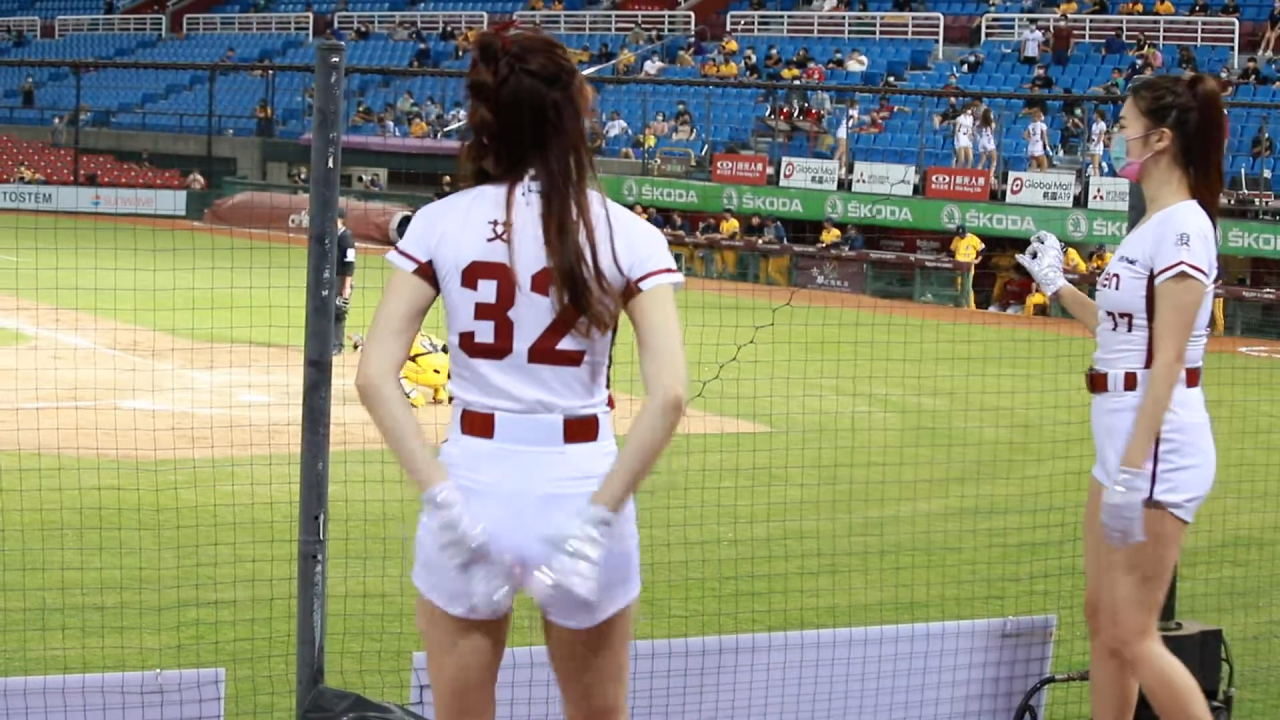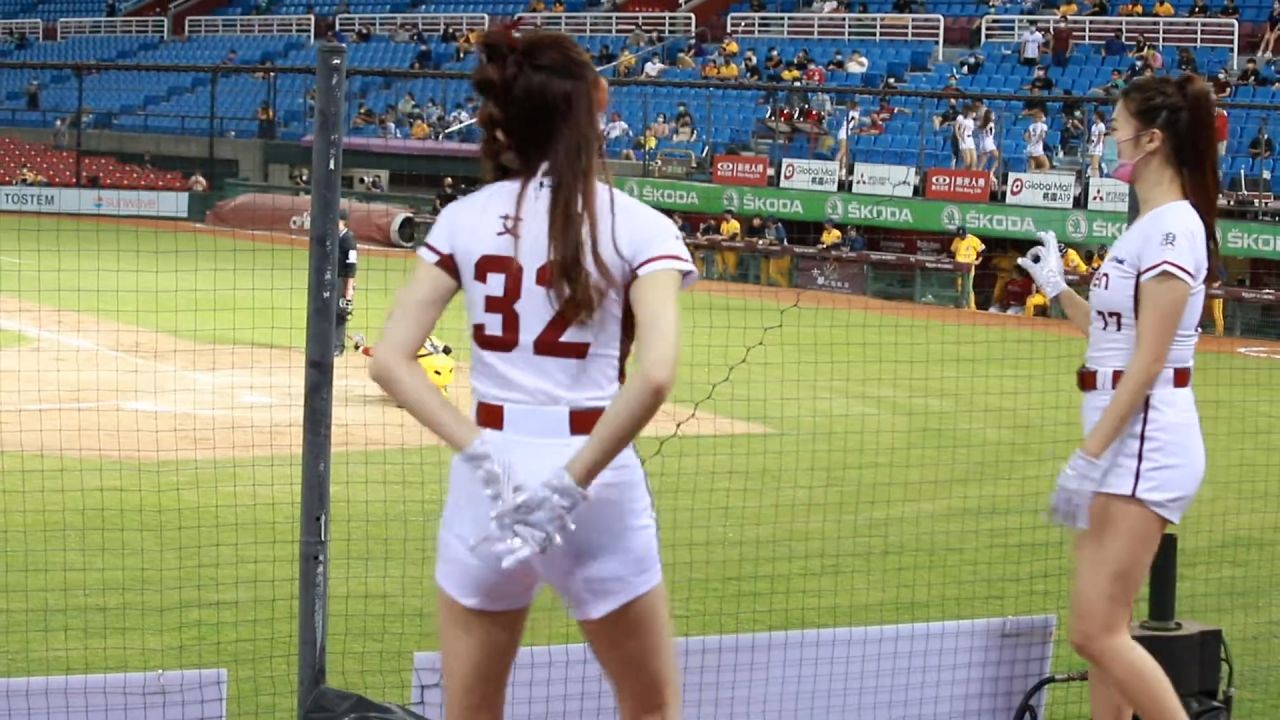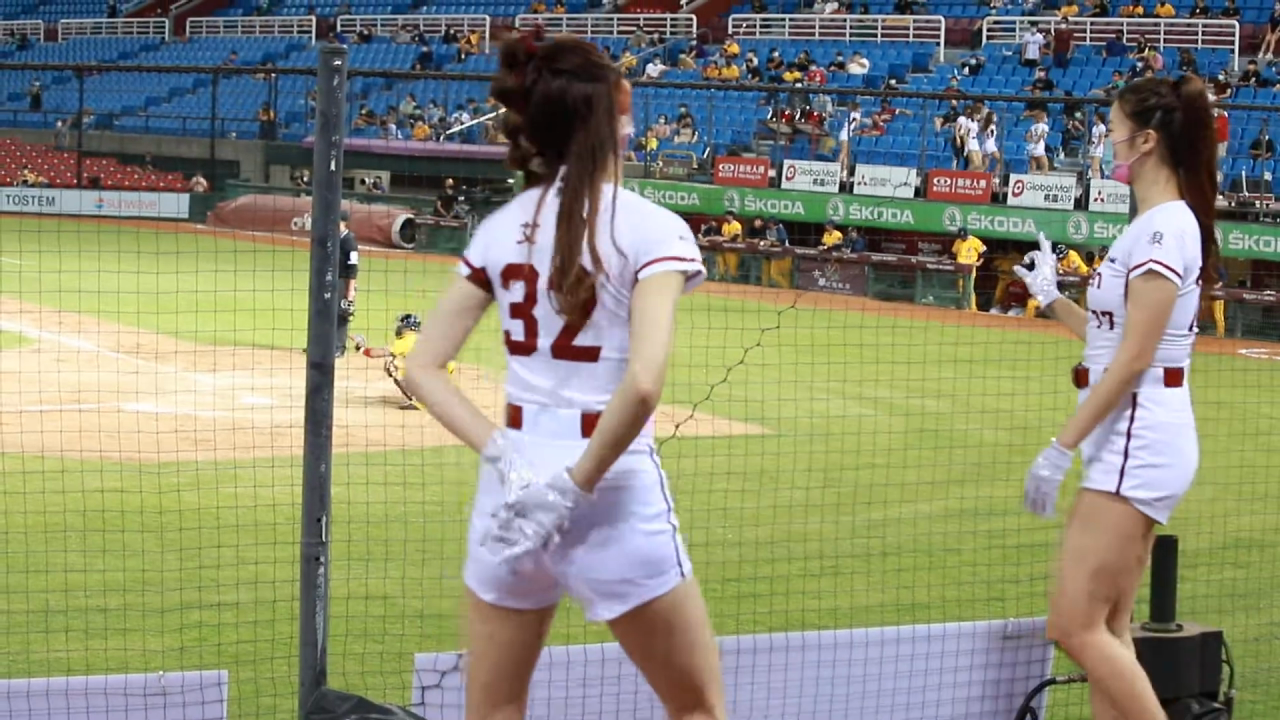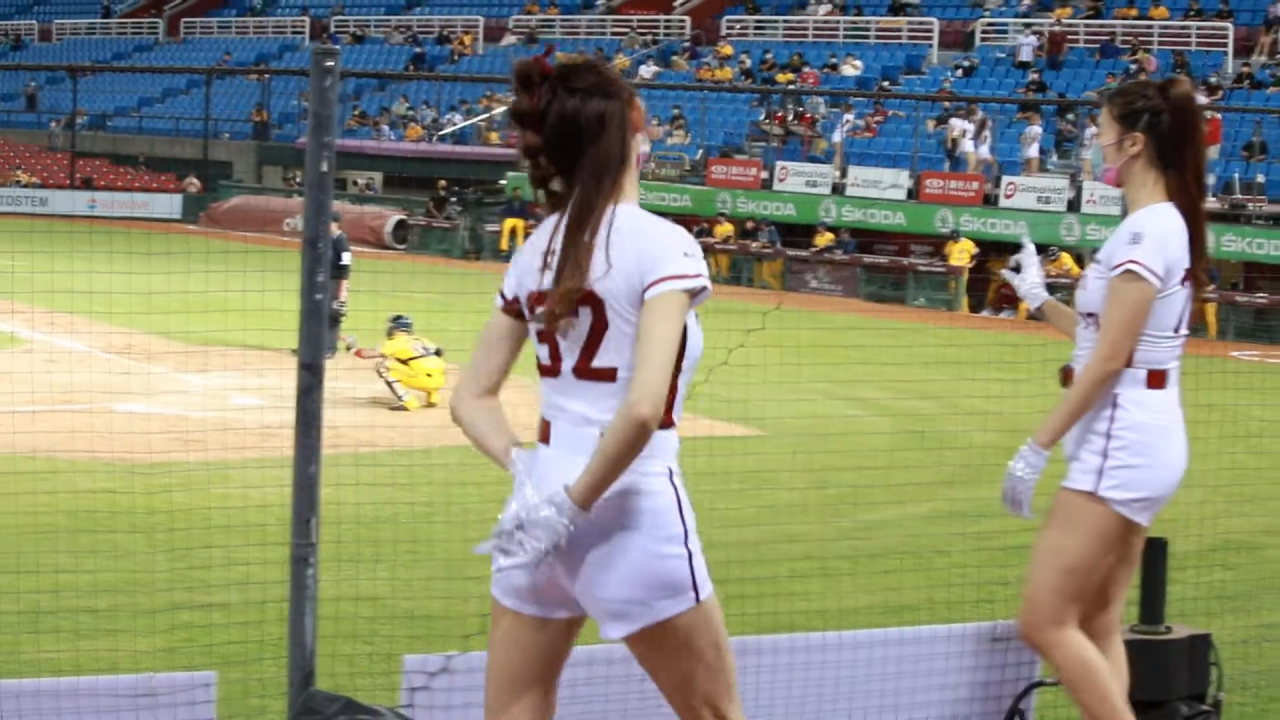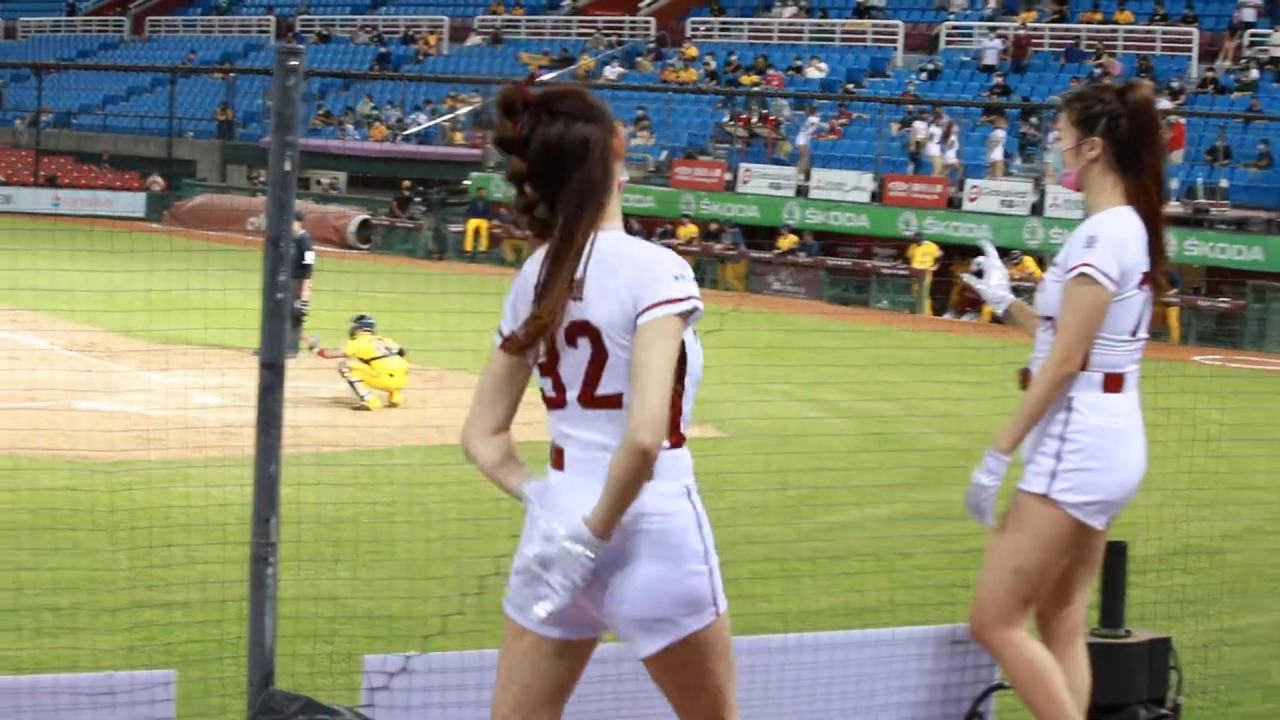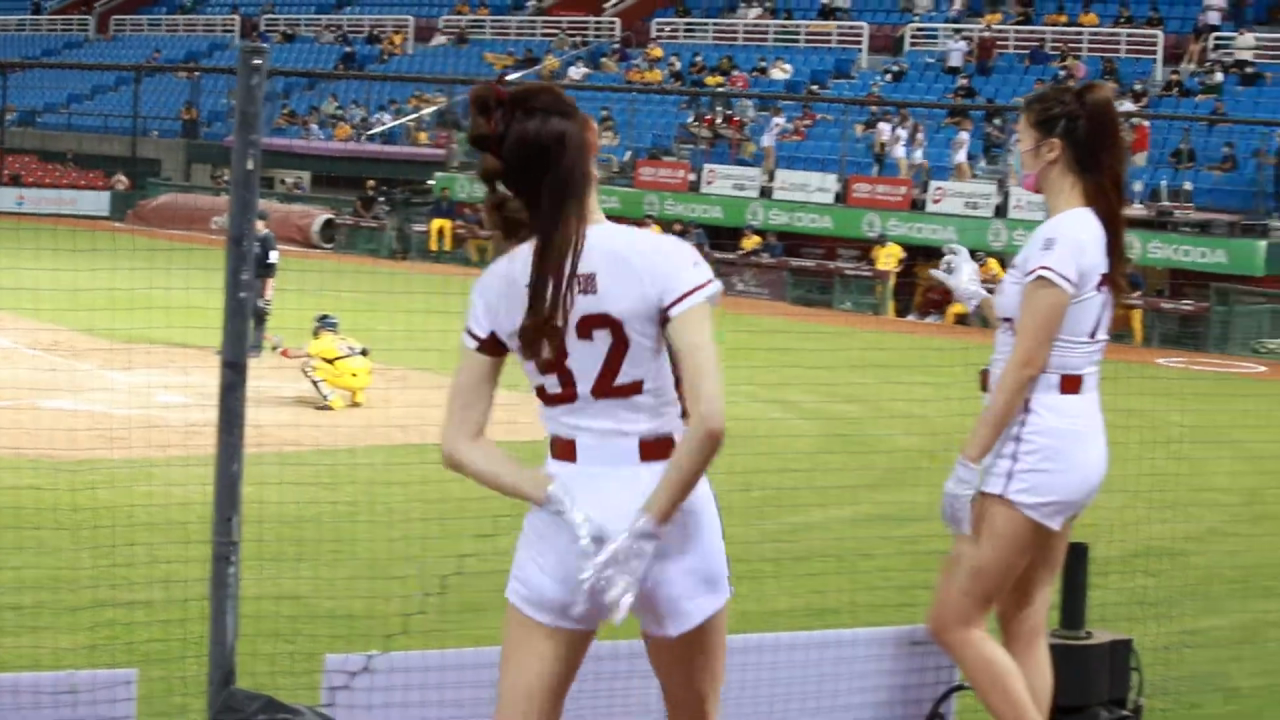
dt=0.1s
person 1, frame 1
left shoulder: (440, 222)
right shoulder: (628, 235)
left elbow: (374, 376)
right elbow: (669, 393)
left wrist: (443, 499)
right wrist: (596, 521)
left hip: (473, 503)
right hip: (579, 507)
person 1, frame 2
left shoulder: (465, 217)
right shoulder: (641, 227)
left elbow: (390, 360)
right elbow: (654, 377)
left wrist: (481, 456)
right wrist: (569, 486)
left hip: (488, 497)
right hip: (597, 494)
person 1, frame 3
left shoulder: (502, 225)
right shoulder: (653, 228)
left elbow: (421, 369)
right elbow: (641, 385)
left wrist: (504, 460)
right wrist: (572, 490)
left hip: (516, 501)
right hip: (613, 500)
person 1, frame 4
left shoulder: (535, 250)
right shoulder: (662, 245)
left elbow: (471, 396)
right elbow: (642, 408)
left wrist: (527, 471)
right wrist: (572, 506)
left hip: (540, 514)
right hip: (634, 516)
person 1, frame 5
left shoulder: (529, 284)
right shoulder: (655, 271)
left elbow: (482, 438)
right elbow: (652, 439)
left wrist: (560, 523)
right wrist: (586, 538)
left hip: (556, 537)
right hip: (653, 548)
person 1, frame 6
left shoulder: (499, 284)
right shoulder: (665, 259)
left elbow: (459, 444)
right elbow: (710, 419)
left wrist: (562, 501)
right wrist: (649, 526)
left hip: (566, 531)
right hip: (669, 529)
person 2, frame 1
left shoulder: (1181, 228)
right shoulder: (1155, 225)
left elbow: (1168, 363)
left wrist: (1130, 471)
right wrist: (1056, 285)
left hip: (1157, 451)
right hip: (1130, 447)
left knee: (1126, 636)
right knee: (1104, 622)
person 2, frame 2
left shoulder: (1171, 228)
right shoulder: (1150, 225)
left elbow: (1147, 363)
left wrist: (1085, 459)
right wrist: (1055, 289)
left hip: (1144, 448)
right hip: (1124, 446)
left knee: (1096, 632)
right knee: (1100, 625)
person 2, frame 3
left shoulder: (1161, 229)
right shoulder: (1164, 223)
left elbow: (1131, 360)
left wrist: (1058, 448)
right wrist: (1050, 298)
left hip: (1138, 446)
right hip: (1138, 444)
left knee: (1073, 625)
right knee: (1104, 624)
person 2, frame 4
left shoulder: (1146, 231)
right shoulder: (1159, 225)
left elbow: (1109, 360)
left wrist: (1035, 448)
right wrist: (1039, 300)
left hip: (1120, 446)
right hip: (1130, 443)
left knee: (1044, 621)
right knee: (1096, 624)
person 2, frame 5
left shoulder: (1102, 235)
right shoulder: (1130, 228)
left elbow: (1064, 363)
left wrist: (998, 454)
right wrist: (1006, 301)
left hip: (1078, 449)
right hip: (1102, 445)
left knee: (995, 620)
right knee: (1060, 625)
person 2, frame 6
left shoulder: (1060, 237)
right shoulder: (1091, 230)
left elbow: (1025, 366)
left wrist: (967, 463)
right wrist: (977, 298)
left hip: (1037, 450)
right hip: (1065, 445)
left knee: (954, 620)
right knee: (1022, 627)
